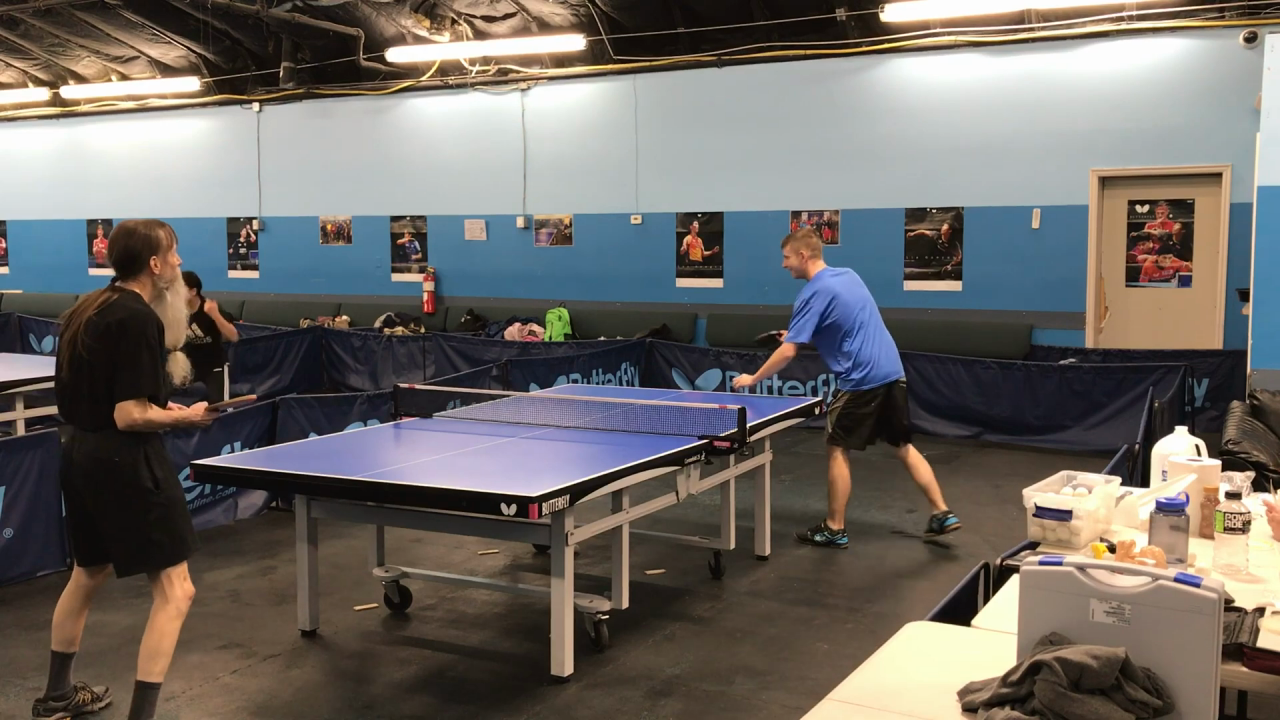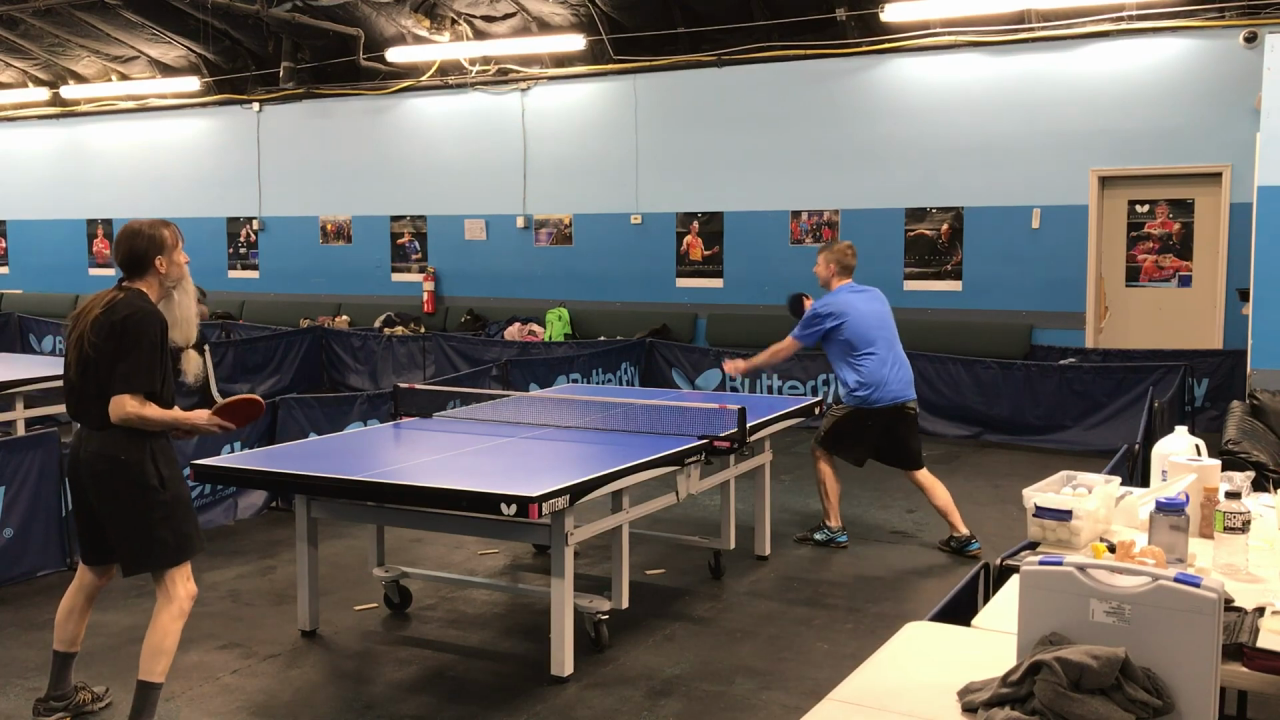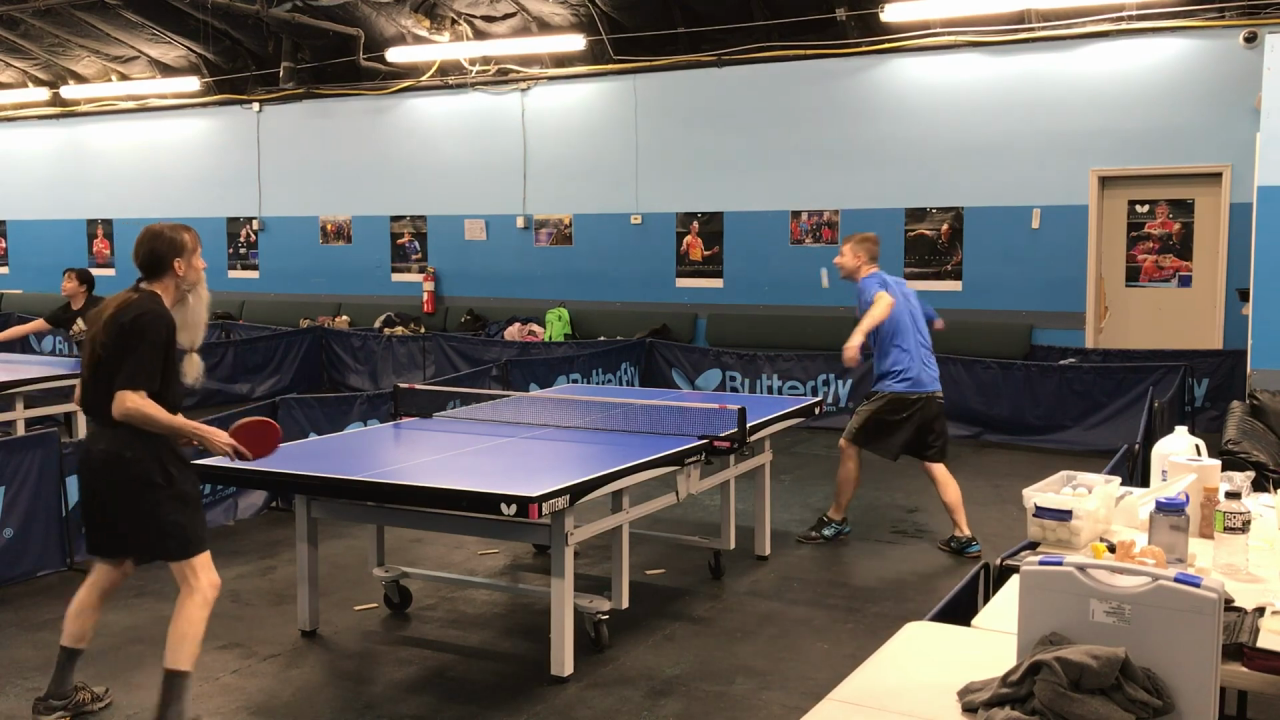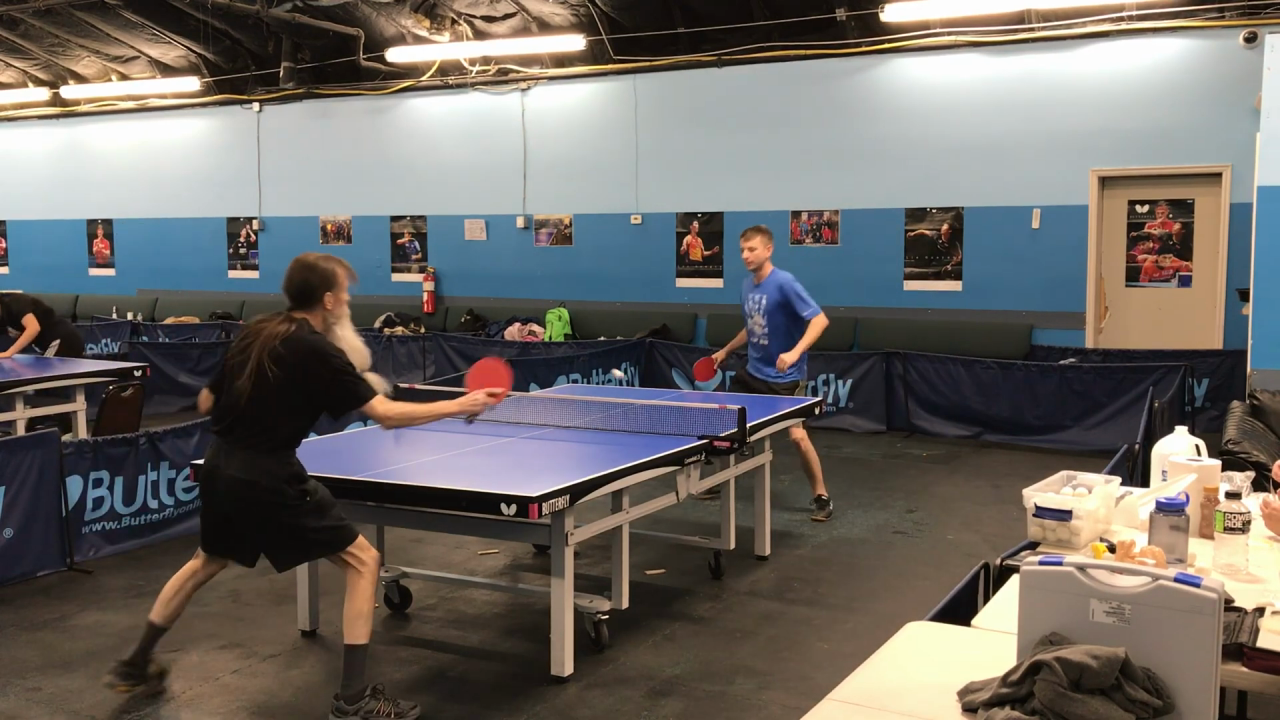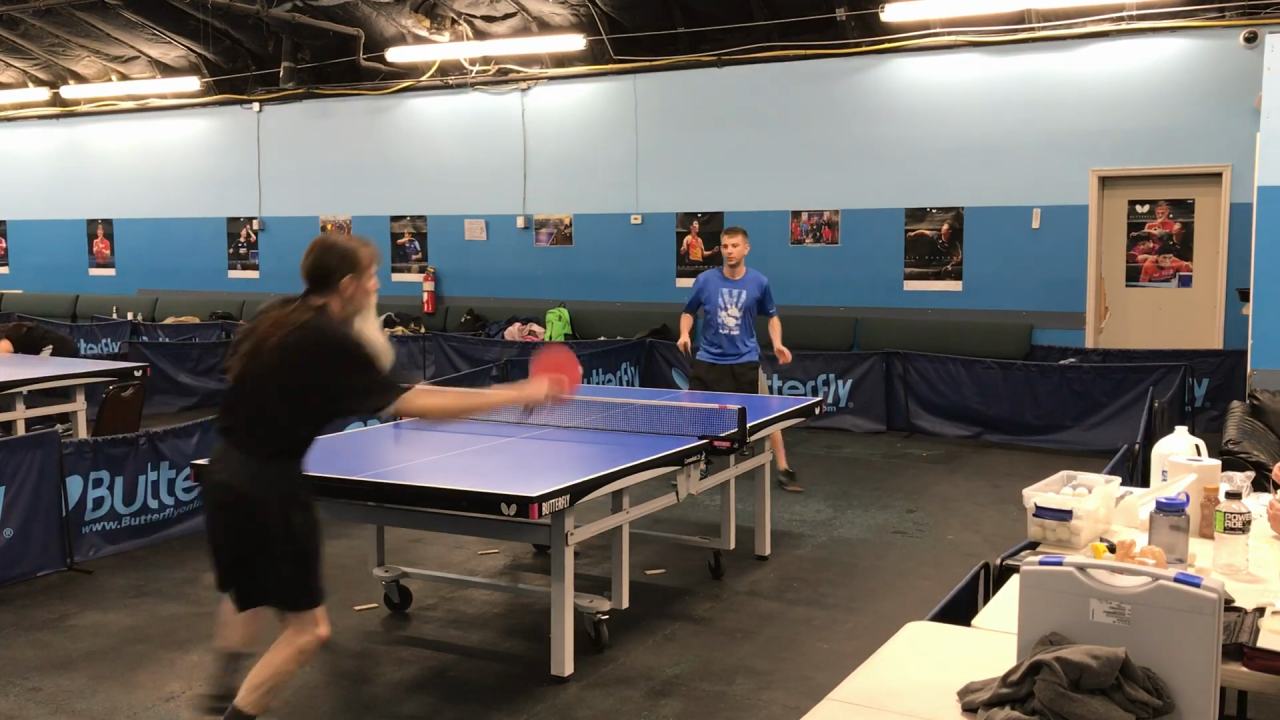
dt=1s
person 1, frame 1
left shoulder: (87, 311)
right shoulder: (138, 319)
right elbow: (131, 417)
left wrist: (158, 406)
right wrist: (187, 416)
left hip: (81, 454)
right hip: (125, 461)
left knee: (88, 572)
right knee: (175, 591)
person 1, frame 2
left shoulder: (95, 309)
right shoulder: (143, 318)
left elbow: (91, 394)
right elbow: (126, 409)
left wrist: (165, 414)
right wrist: (190, 420)
left hip: (89, 453)
right hip: (131, 461)
left knee: (93, 572)
right knee: (178, 591)
person 1, frame 3
left shoulder: (118, 308)
right shoulder: (154, 318)
left elbow: (89, 394)
right elbow: (127, 405)
right wrist: (201, 432)
left hip: (103, 452)
right hip: (141, 460)
left knee: (109, 570)
right knee: (200, 582)
person 1, frame 4
left shoulder: (255, 332)
right shoulder: (315, 352)
left elbow: (206, 403)
right elbow: (383, 413)
right wrist: (462, 405)
left hip: (220, 467)
right hip: (267, 477)
left knee: (208, 561)
right knee: (363, 561)
left ankle: (136, 664)
person 1, frame 5
left shoulder: (273, 319)
right shoulder: (330, 344)
right elbow: (414, 405)
right wrist: (517, 395)
left hip: (224, 476)
right hip: (262, 489)
left knee: (246, 591)
right knee: (307, 629)
person 2, frame 1
left shoulder: (813, 293)
right shoulder: (848, 276)
left elbow: (788, 352)
left wrist: (754, 378)
right wrist: (795, 338)
left hip: (860, 380)
right hip: (892, 372)
left knee: (838, 450)
right knee: (904, 447)
left ankle: (834, 530)
right ankle: (942, 513)
person 2, frame 2
left shoulder: (827, 307)
right shoulder: (875, 295)
left elbow: (784, 349)
left wrist: (744, 365)
left hip: (867, 400)
right hip: (904, 396)
left knee: (822, 451)
right knee: (917, 471)
left ankle: (833, 528)
right ankle: (963, 535)
person 2, frame 3
left shoulder: (872, 282)
right shoulder: (898, 284)
left elbow: (886, 304)
right elbow: (936, 323)
left wrist: (857, 335)
left hip: (897, 387)
right hip: (930, 387)
left knee: (849, 446)
right knee: (934, 464)
left ankle: (836, 520)
right ankle: (964, 537)
person 2, frame 4
left shoulder: (784, 283)
right shoulder: (747, 286)
left elbow: (820, 320)
left wrist: (795, 353)
right wrist: (725, 350)
left hip: (786, 377)
right hip: (754, 372)
left knee: (797, 436)
left ankle: (821, 495)
person 2, frame 5
left shoulder: (759, 283)
right shoulder: (706, 280)
left elbow: (771, 317)
right elbow: (688, 312)
left wrist: (777, 344)
right wrist: (684, 334)
left hip: (745, 362)
right hip: (708, 360)
left ankle: (783, 469)
